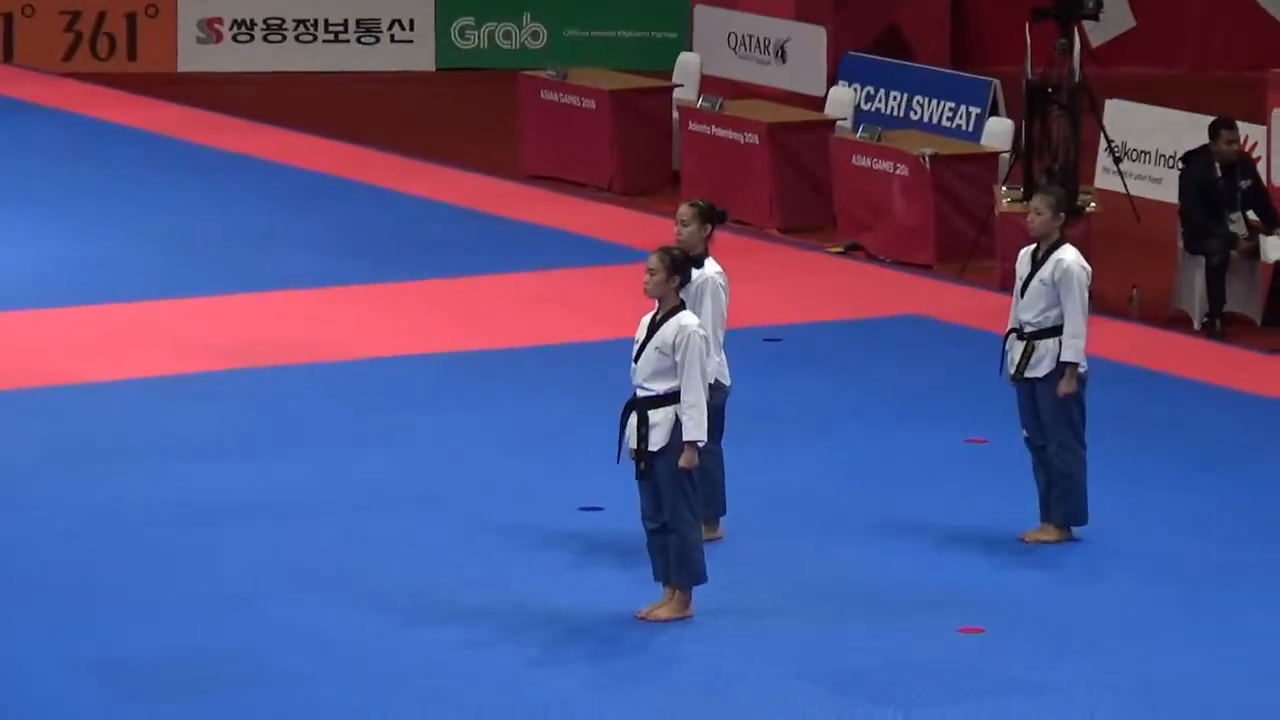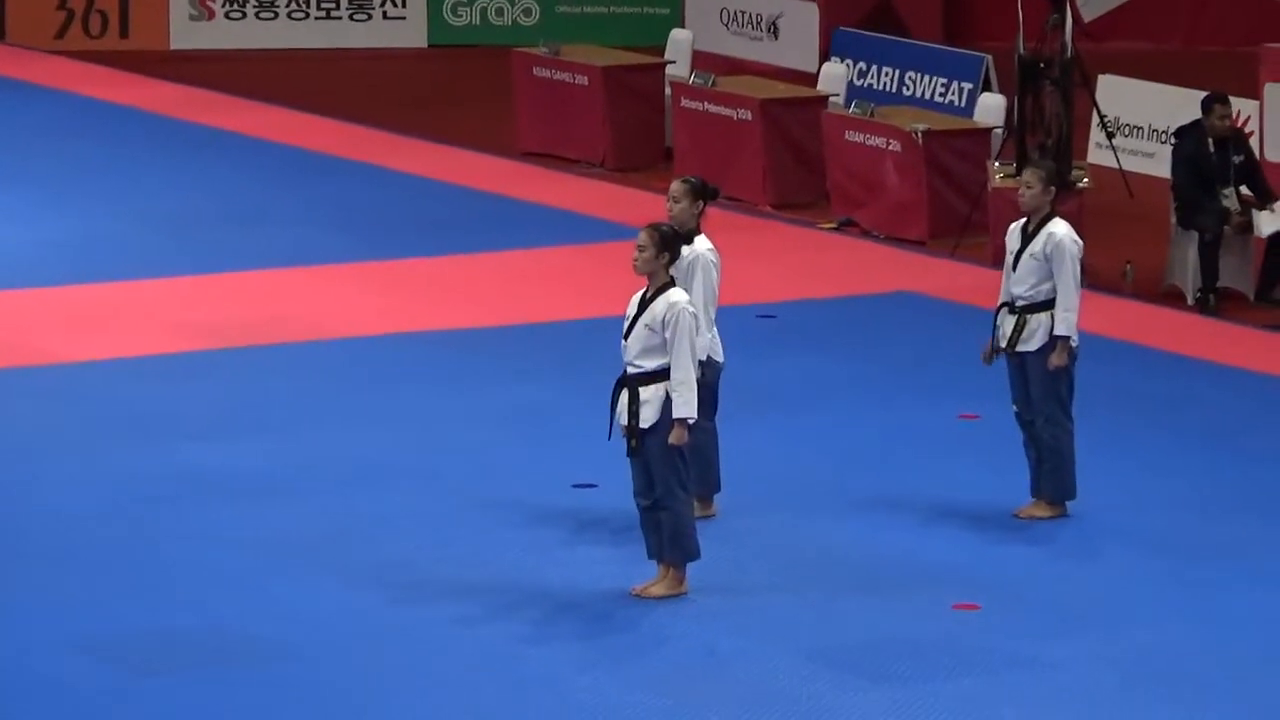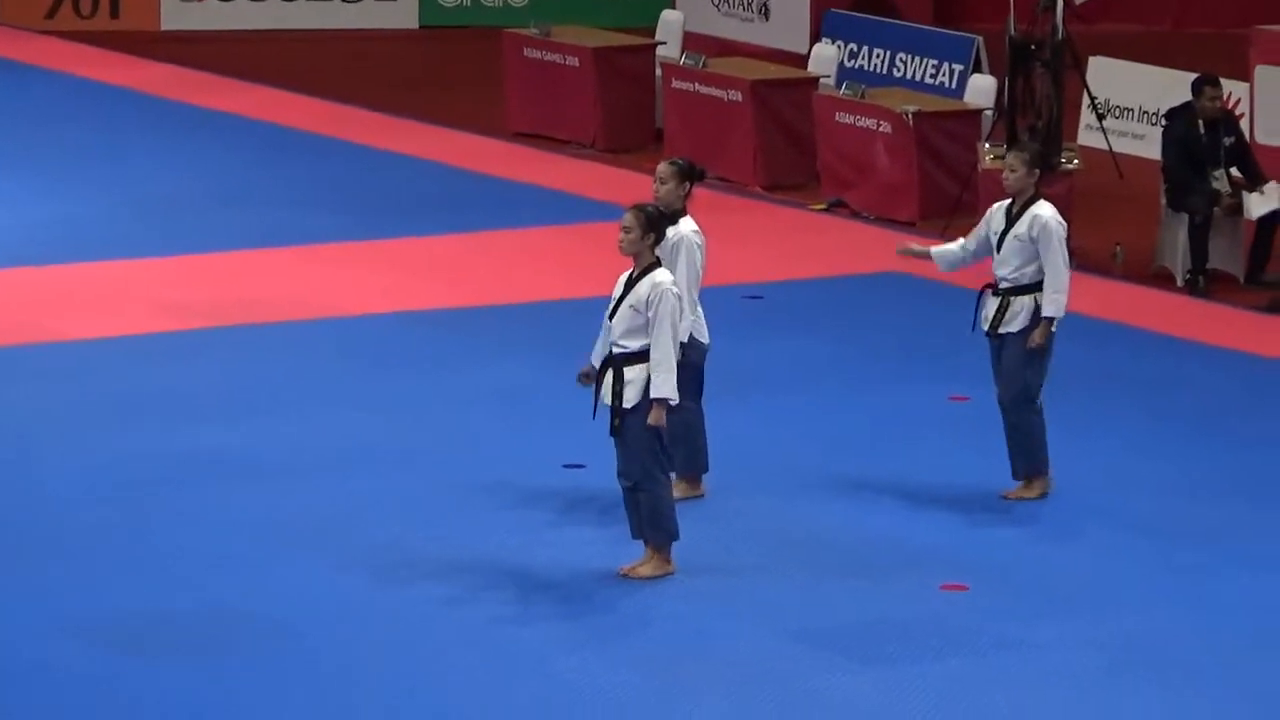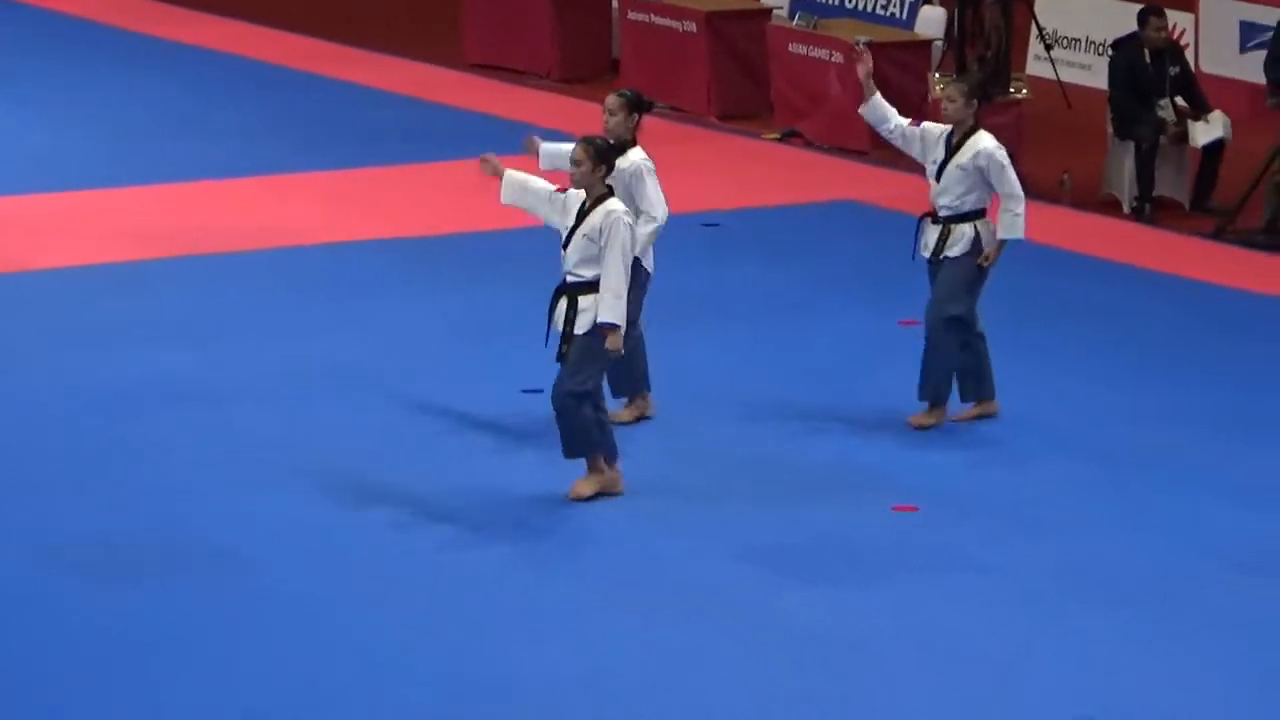
dt=0.3s
person 1, frame 1
left shoulder: (687, 329)
right shoulder: (648, 322)
left elbow: (694, 391)
left wrist: (691, 445)
right wrist: (636, 437)
left hip: (672, 430)
right hip: (647, 428)
left knee: (679, 514)
right knee: (654, 516)
left ankle: (683, 599)
right ankle: (668, 593)
person 1, frame 2
left shoulder: (676, 306)
right shoulder: (639, 299)
left elbow: (684, 368)
left wrist: (681, 422)
left hip: (662, 407)
right hip: (637, 405)
left knee: (671, 491)
right knee: (646, 493)
left ankle: (677, 576)
right ankle: (663, 570)
person 1, frame 3
left shoulder: (661, 286)
right shoulder: (628, 279)
left elbow: (664, 348)
left wrist: (660, 403)
right wrist: (595, 364)
left hip: (644, 387)
right hip: (620, 383)
left knee: (648, 471)
right knee: (630, 472)
left ankle: (663, 556)
right ankle: (651, 552)
person 1, frame 4
left shoulder: (614, 216)
right shoulder: (572, 201)
left elbow: (617, 277)
right elbow: (539, 192)
left wrist: (614, 329)
right wrist: (501, 172)
left hip: (596, 314)
right hip: (573, 310)
left knee: (568, 392)
right knee: (583, 393)
left ankle: (598, 470)
right ankle: (609, 474)
person 2, frame 1
left shoulder: (1069, 264)
right shoulder: (1025, 256)
left elbow: (1075, 322)
left wrist: (1070, 374)
right wrist: (1012, 357)
left hip: (1055, 360)
right hip: (1027, 358)
left knee: (1063, 443)
right knee: (1037, 441)
left ankle: (1062, 523)
right ankle: (1049, 519)
person 2, frame 2
left shoulder: (1060, 237)
right shoulder: (1016, 231)
left elbow: (1068, 295)
left wrist: (1062, 346)
right wrist: (998, 335)
left hip: (1046, 334)
right hip: (1018, 332)
left knee: (1051, 417)
right knee: (1027, 416)
left ankle: (1055, 499)
right ankle: (1042, 495)
person 2, frame 3
left shoulder: (1045, 219)
right shoulder: (999, 212)
left elbow: (1057, 275)
right elbow: (970, 248)
left wrist: (1045, 326)
right wrist: (928, 252)
left hip: (1029, 315)
right hip: (1000, 312)
left knee: (1018, 397)
right knee: (1012, 397)
left ankle: (1038, 477)
right ankle: (1032, 477)
person 2, frame 4
left shoulder: (986, 150)
right shoulder: (933, 136)
left elbow: (1013, 198)
right elbow: (893, 125)
left wrist: (998, 244)
right wrist: (867, 83)
left hip: (967, 242)
right hip: (938, 239)
left knee: (940, 317)
right knee: (958, 319)
left ankle: (936, 403)
right ankle: (983, 399)
person 3, frame 1
left shoulder: (710, 277)
left elbow: (710, 335)
left hip: (704, 376)
left knee: (704, 447)
left ankle: (710, 524)
right ankle: (695, 516)
person 3, frame 2
left shoulder: (700, 253)
left elbow: (701, 312)
left wrist: (693, 360)
left hip: (697, 353)
left knee: (697, 424)
left ankle: (704, 501)
right ankle: (691, 494)
person 3, frame 3
left shoulder: (685, 235)
left elbow: (684, 292)
left wrist: (673, 340)
left hip: (681, 334)
left knee: (683, 404)
right knee: (668, 403)
left ankle: (692, 480)
right ankle: (684, 475)
person 3, frame 4
left shoulder: (638, 164)
left elbow: (657, 214)
left wrist: (628, 251)
right wrist: (542, 148)
left hip: (629, 260)
right knee: (623, 328)
left ankle: (637, 401)
right ankle: (639, 399)
person 4, frame 1
left shoulder: (1245, 163)
right shoulder: (1195, 170)
left elbow: (1261, 199)
right elbow: (1194, 218)
right wrist: (1232, 241)
left hip: (1237, 229)
right hip: (1203, 232)
right knee: (1218, 250)
right ankle: (1214, 318)
person 4, frame 2
left shoulder: (1238, 137)
right shoulder: (1187, 145)
left elbow: (1253, 174)
right elbow: (1187, 193)
left wrist: (1270, 202)
right wrist: (1225, 216)
left hip: (1230, 203)
right hip: (1195, 207)
right knee: (1212, 226)
right ankle: (1207, 294)
person 4, frame 3
left shoulder: (1228, 120)
right shoulder: (1178, 127)
left elbow: (1244, 156)
right elbow: (1177, 175)
left wrist: (1261, 185)
right wrist: (1215, 198)
left hip: (1221, 185)
right hip: (1186, 189)
right knee: (1201, 208)
left ankle: (1255, 272)
right ankle: (1197, 276)
person 4, frame 4
left shoulder: (1173, 49)
right shoulder: (1124, 57)
left elbow: (1189, 85)
right elbow: (1122, 104)
left wrist: (1206, 113)
right wrist: (1161, 126)
left hip: (1166, 113)
right hip: (1132, 118)
right knee: (1148, 137)
left ankle: (1201, 199)
right ankle: (1143, 203)
